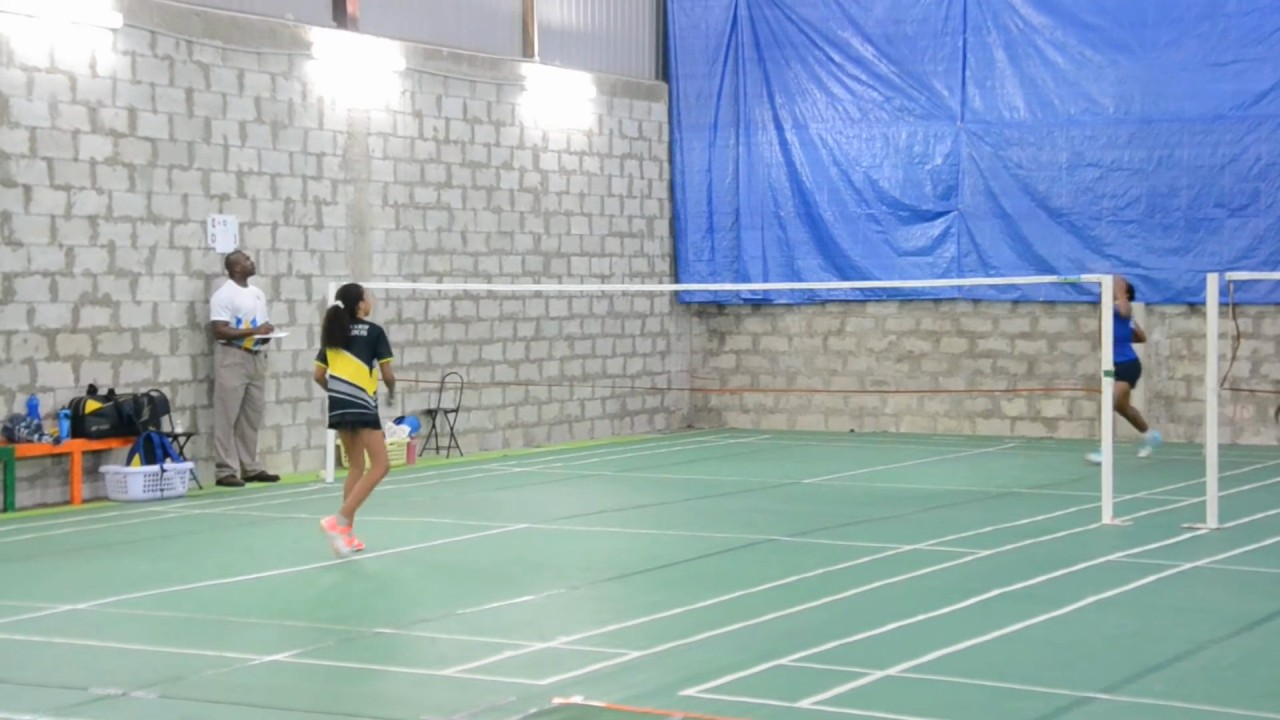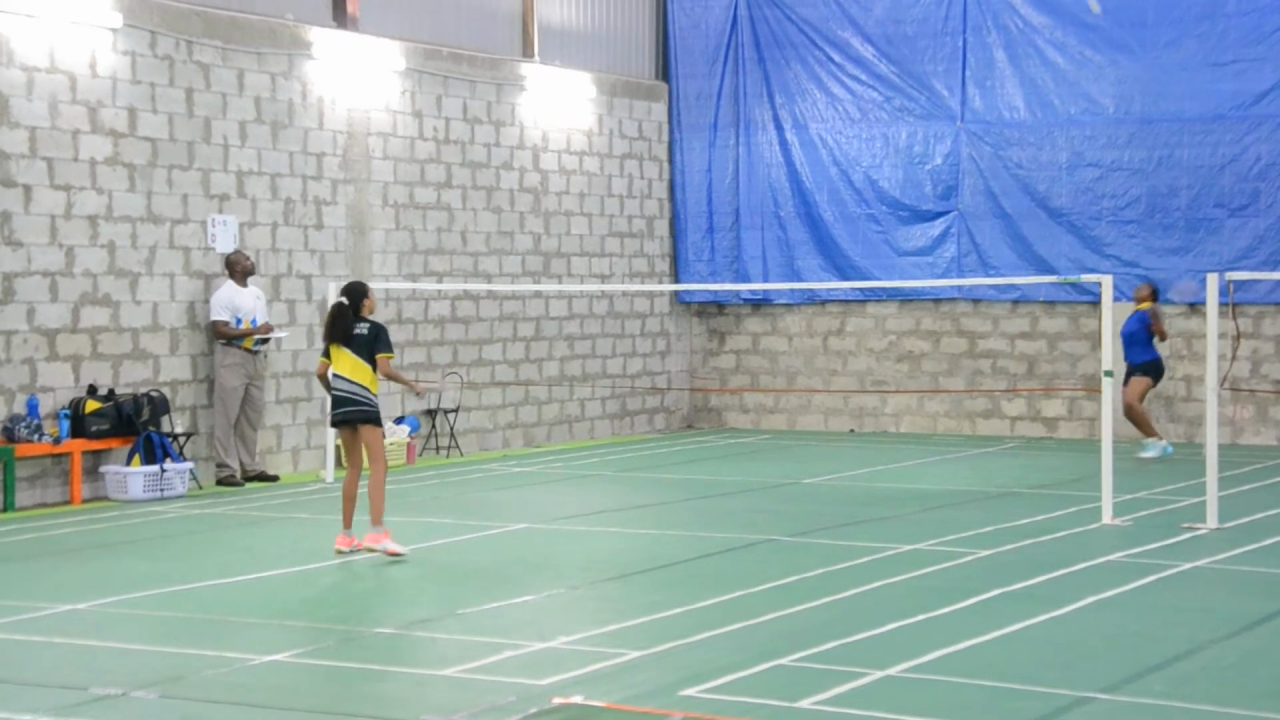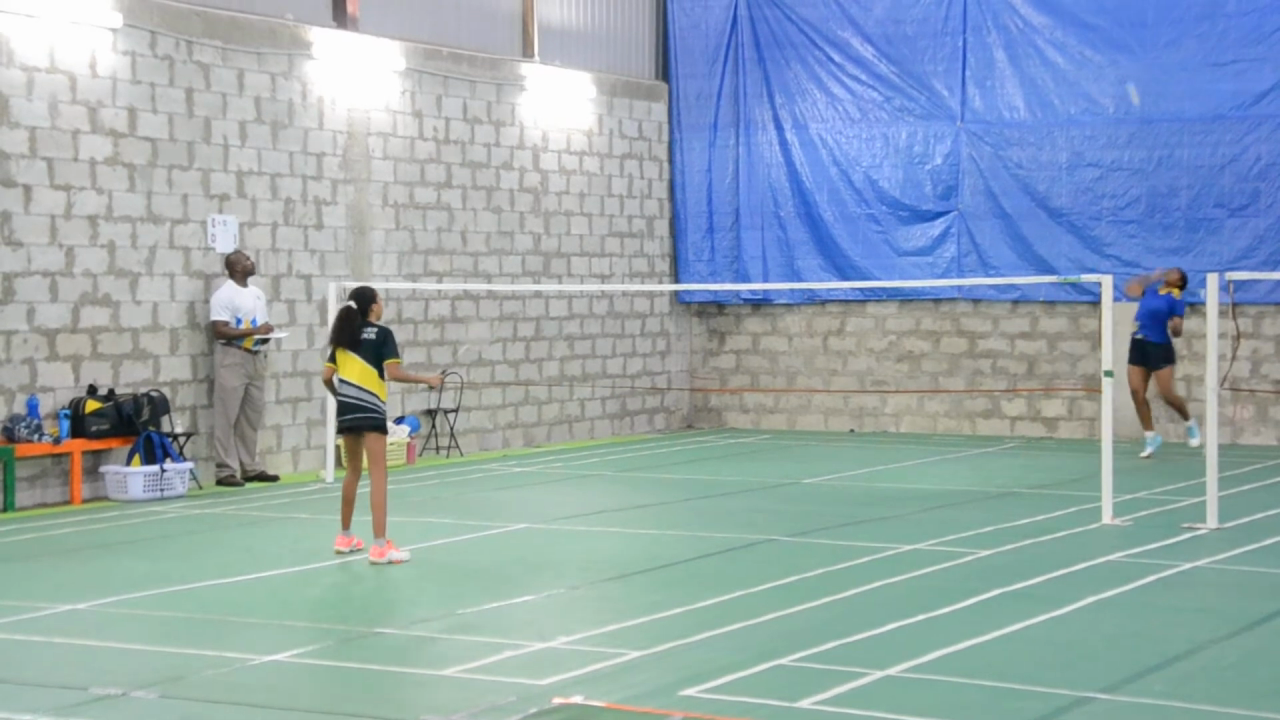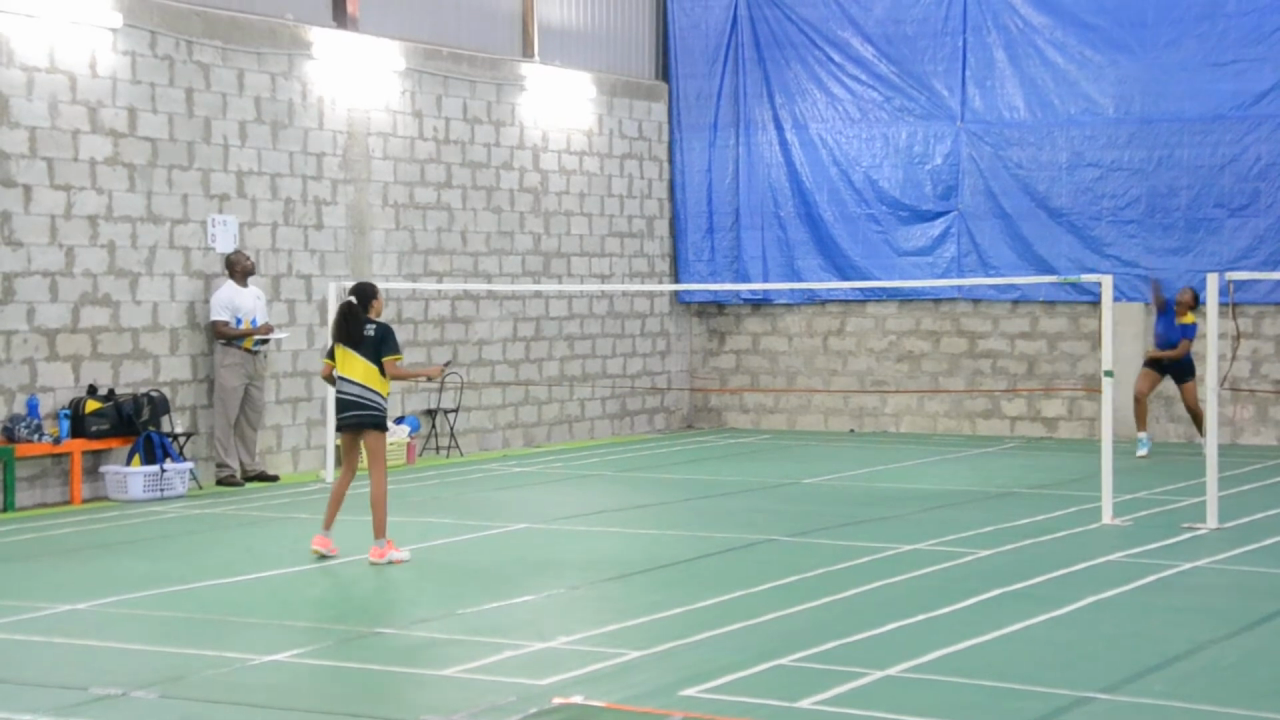
dt=0.2s
person 1, frame 1
left shoulder: (333, 334)
right shoulder: (374, 331)
left elbow: (318, 374)
right elbow: (386, 374)
right wrist: (391, 391)
left hip: (338, 406)
right hip: (361, 406)
left knee: (356, 468)
right knee: (379, 467)
left ankle: (345, 533)
right ankle: (338, 521)
person 1, frame 2
left shoulder: (338, 331)
right shoulder: (376, 329)
left elbow: (321, 371)
right elbow: (385, 369)
right wrist: (412, 385)
left hip: (341, 403)
right hip: (363, 403)
left knee: (353, 467)
right knee: (378, 466)
left ankle: (346, 536)
right ankle: (377, 533)
person 1, frame 3
left shoulder: (344, 336)
right shoulder: (382, 334)
left elbow: (327, 376)
right elbow: (394, 373)
right wrist: (427, 380)
left hip: (346, 409)
right hip: (370, 409)
left knee: (353, 471)
right knee: (378, 475)
left ankle: (345, 536)
right ankle: (380, 546)
person 1, frame 4
left shoulder: (344, 332)
right shoulder: (382, 331)
left elbow: (326, 373)
right elbow: (392, 371)
right wrist: (427, 372)
left hip: (345, 406)
right hip: (370, 407)
left knee: (347, 470)
right knee: (378, 473)
left ankle: (324, 537)
right ankle: (380, 546)
person 2, frame 1
left shoulder: (258, 293)
right shoulder: (224, 295)
right elbow: (219, 331)
left wrist: (267, 332)
right wrist: (253, 331)
left hip: (256, 357)
right hip: (232, 357)
left knee: (252, 415)
right knee: (227, 417)
left ankle: (251, 467)
right ankle: (225, 471)
person 2, frame 2
left shoulder: (257, 293)
right shoulder: (224, 295)
right elbow: (219, 331)
left wrist: (267, 332)
right wrist: (253, 331)
left hip: (256, 357)
right hip: (232, 358)
left knee: (252, 415)
right knee: (228, 416)
left ankle: (251, 467)
right ankle: (225, 471)
person 2, frame 3
left shoulder: (258, 293)
right shoulder: (224, 295)
right elbow: (219, 331)
left wrist: (267, 332)
right wrist: (253, 331)
left hip: (256, 357)
right hip: (232, 357)
left knee: (253, 415)
right knee: (227, 417)
left ankle: (251, 467)
right ankle: (225, 471)
person 2, frame 4
left shoulder: (258, 293)
right shoulder: (224, 295)
right elbow: (219, 331)
left wrist: (267, 332)
right wrist: (253, 331)
left hip: (256, 357)
right hip: (232, 358)
left knee: (253, 416)
right knee: (227, 417)
left ankle: (251, 467)
right ankle: (225, 471)
person 3, frame 1
left shoulder: (1120, 309)
right shoulder: (1118, 311)
left elbow: (1125, 311)
right elbow: (1141, 337)
left wrist: (1119, 289)
left hip: (1126, 366)
right hip: (1119, 365)
right knee: (1121, 406)
right ankle: (1150, 435)
person 3, frame 2
left shoulder: (1147, 312)
right shoulder: (1136, 313)
left elbow: (1162, 336)
left wrist: (1156, 318)
left hip: (1148, 366)
right hip: (1134, 366)
left knee: (1131, 401)
right knee: (1130, 410)
left ankle: (1153, 442)
right ankle: (1162, 445)
person 3, frame 3
left shoulder: (1176, 300)
right shoulder: (1153, 289)
left elbow: (1176, 333)
right elbow: (1130, 289)
left wrist: (1176, 327)
right wrist: (1151, 277)
left hip: (1159, 347)
right hip: (1138, 345)
left knee: (1168, 395)
right knee: (1136, 393)
left ankle: (1190, 423)
right ankle: (1151, 438)
person 3, frame 4
left shoulder: (1190, 325)
right shoulder: (1166, 308)
left elbow: (1181, 353)
right elbow: (1156, 295)
left wrist: (1159, 354)
right wrist: (1156, 286)
left hip: (1180, 365)
right hip: (1155, 360)
left knee: (1192, 406)
right knee: (1139, 393)
right ankle: (1143, 439)
